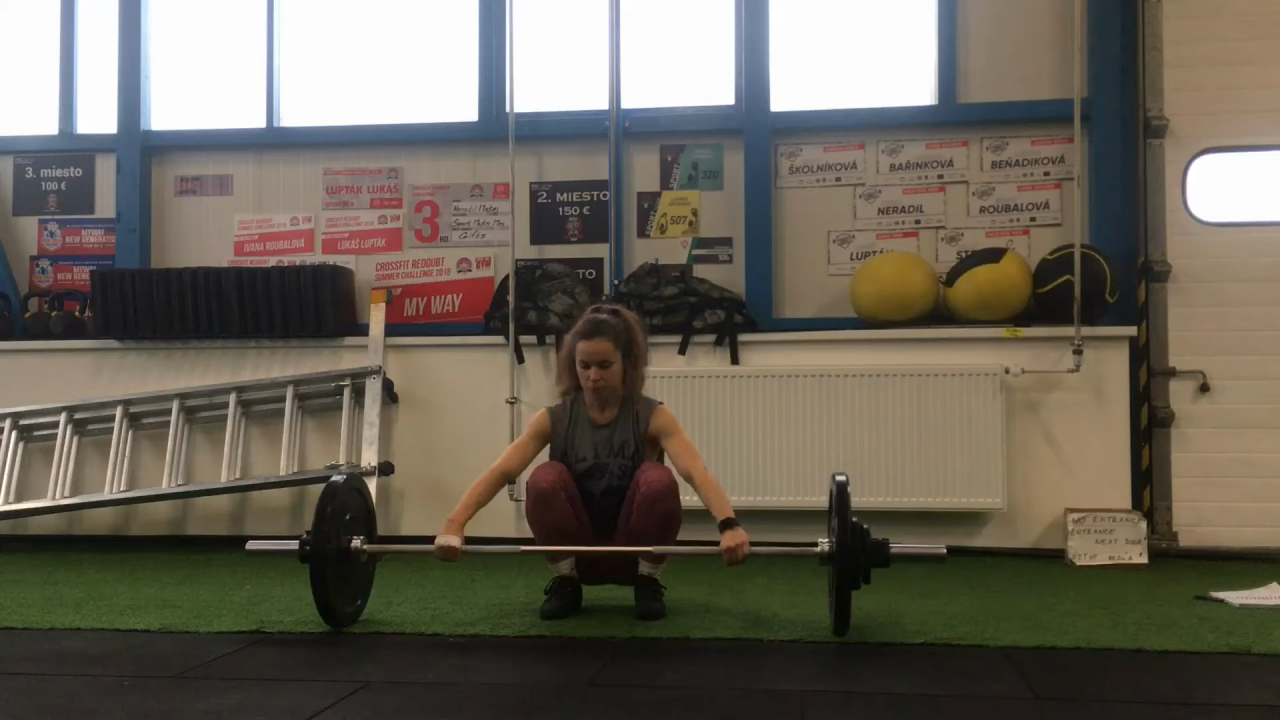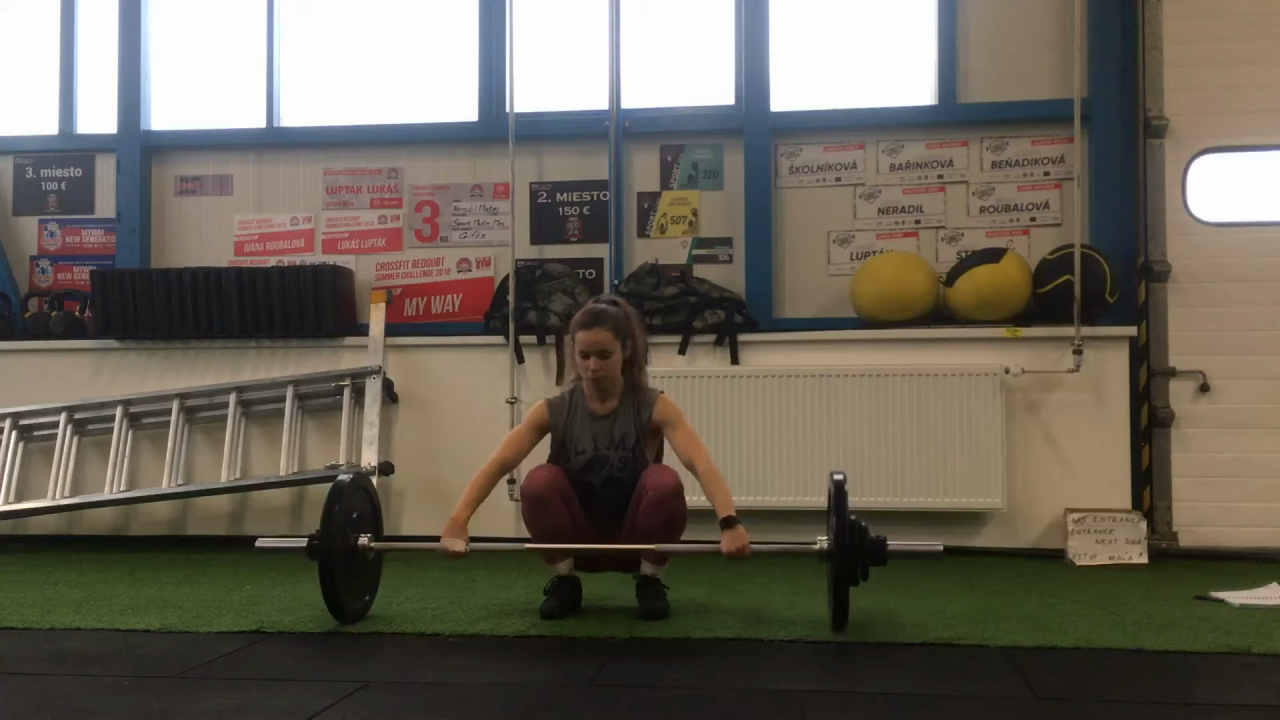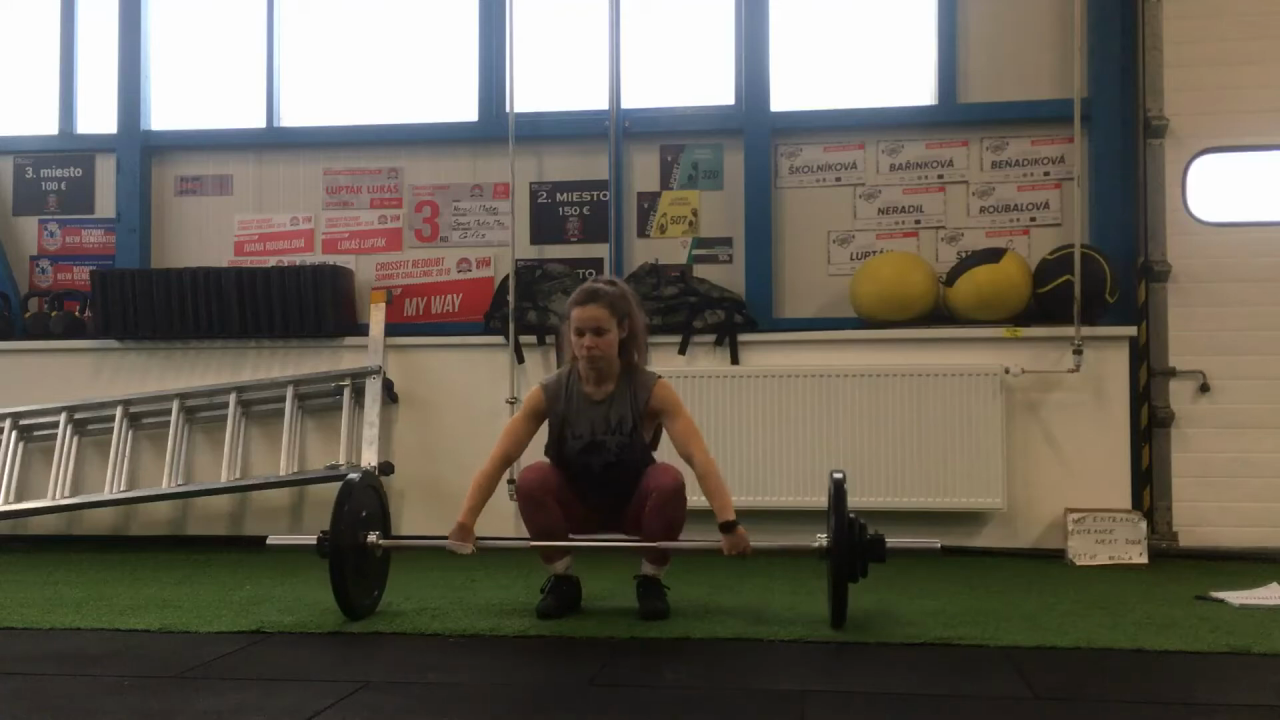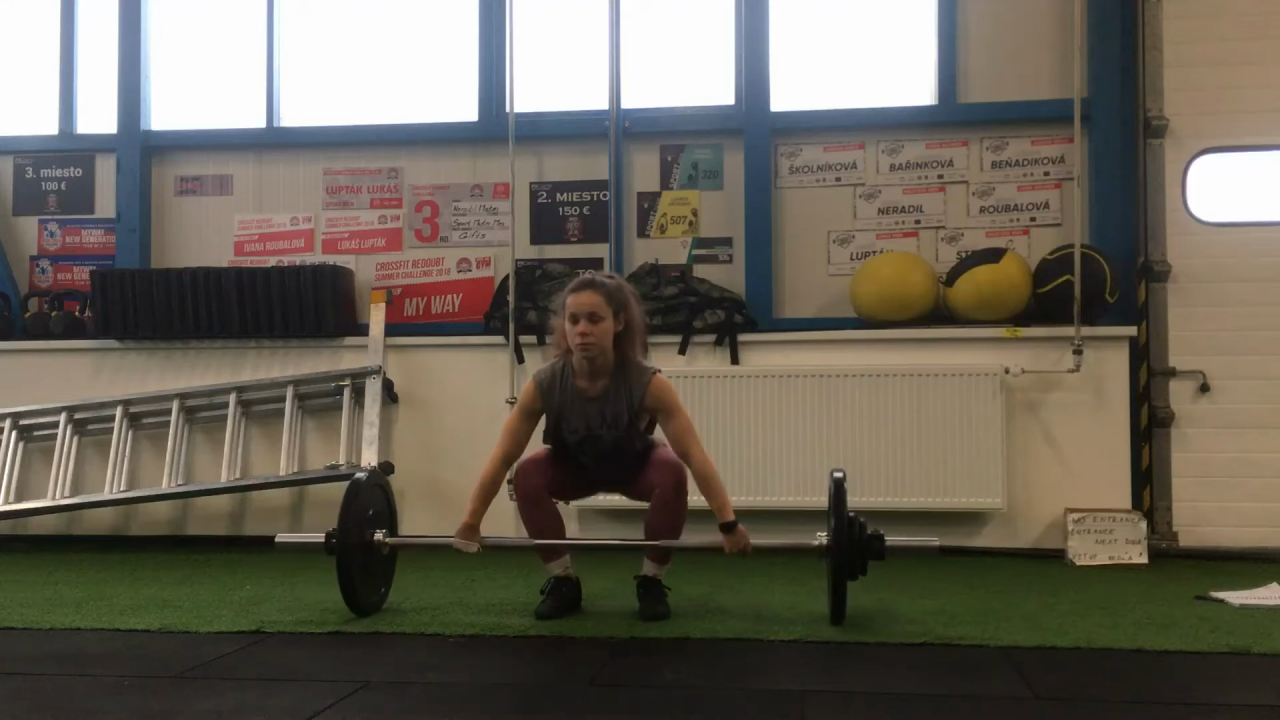
dt=0.2s
person 1, frame 1
left shoulder: (653, 417)
right shoulder: (554, 419)
left elbow: (697, 473)
right elbow: (502, 472)
left wrist: (729, 525)
right wrist: (455, 523)
left hip: (632, 552)
right hip: (577, 552)
left knee: (658, 480)
right knee: (544, 478)
left ankle: (647, 582)
right ankle: (565, 581)
person 1, frame 2
left shoulder: (655, 407)
right shoulder: (553, 410)
left elbow: (700, 463)
right elbow: (498, 463)
left wrist: (730, 524)
right wrist: (457, 521)
left hip: (632, 540)
right hip: (578, 542)
left knee: (665, 482)
right knee: (538, 481)
left ankle: (650, 581)
right ankle: (565, 581)
person 1, frame 3
left shoulder: (652, 390)
right shoulder: (549, 393)
left elbow: (697, 456)
right elbow: (501, 457)
left wrist: (728, 524)
right wrist: (465, 522)
left hip: (633, 505)
right hip: (577, 505)
left knee: (668, 482)
right knee: (530, 479)
left ankle: (651, 581)
right ankle: (563, 580)
person 1, frame 4
left shoulder: (648, 383)
right shoulder: (544, 385)
left elbow: (694, 456)
right elbow: (503, 458)
left wrist: (728, 523)
right wrist: (471, 523)
left hip: (633, 466)
right hip: (574, 468)
left knee: (671, 476)
right knee: (527, 476)
left ankle: (651, 581)
right ankle: (563, 581)
